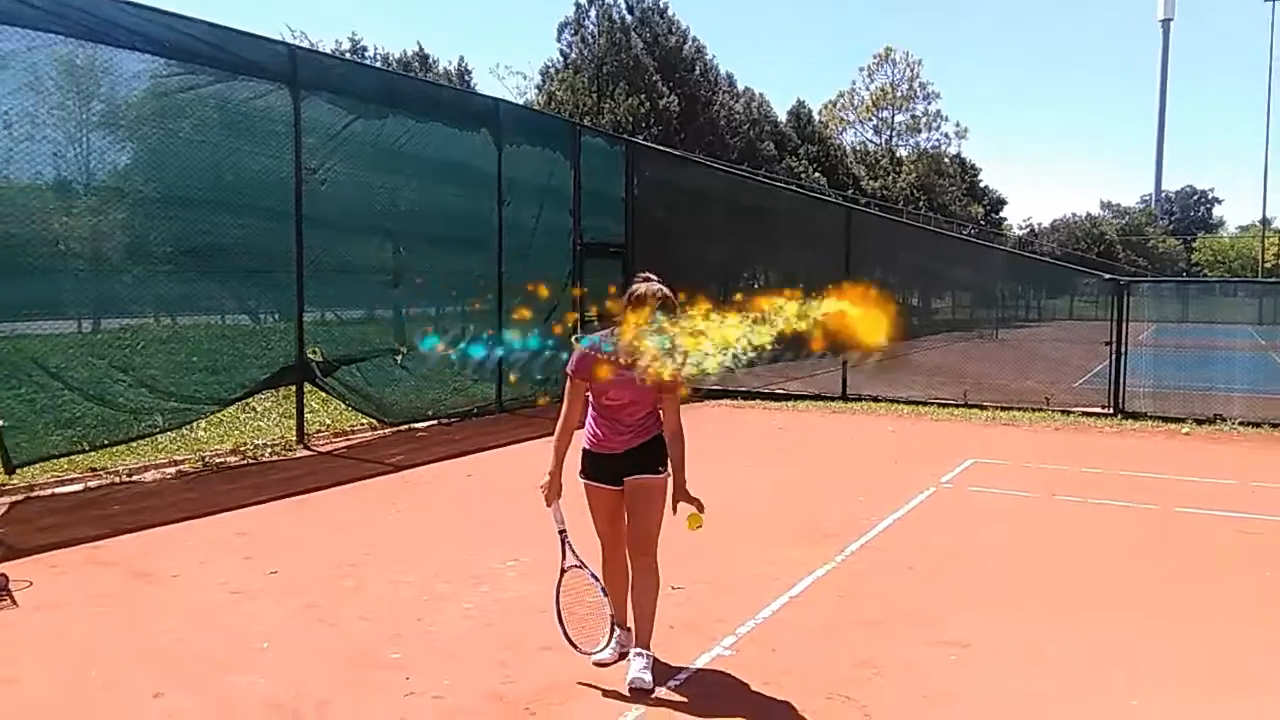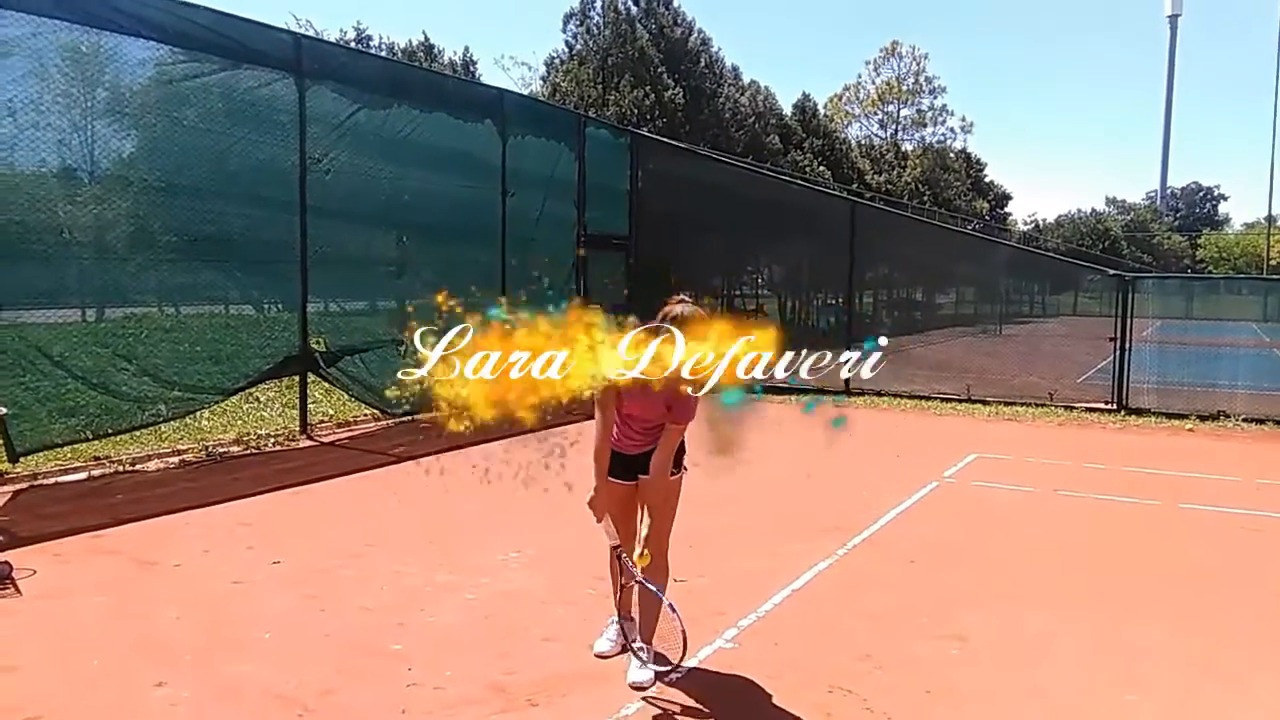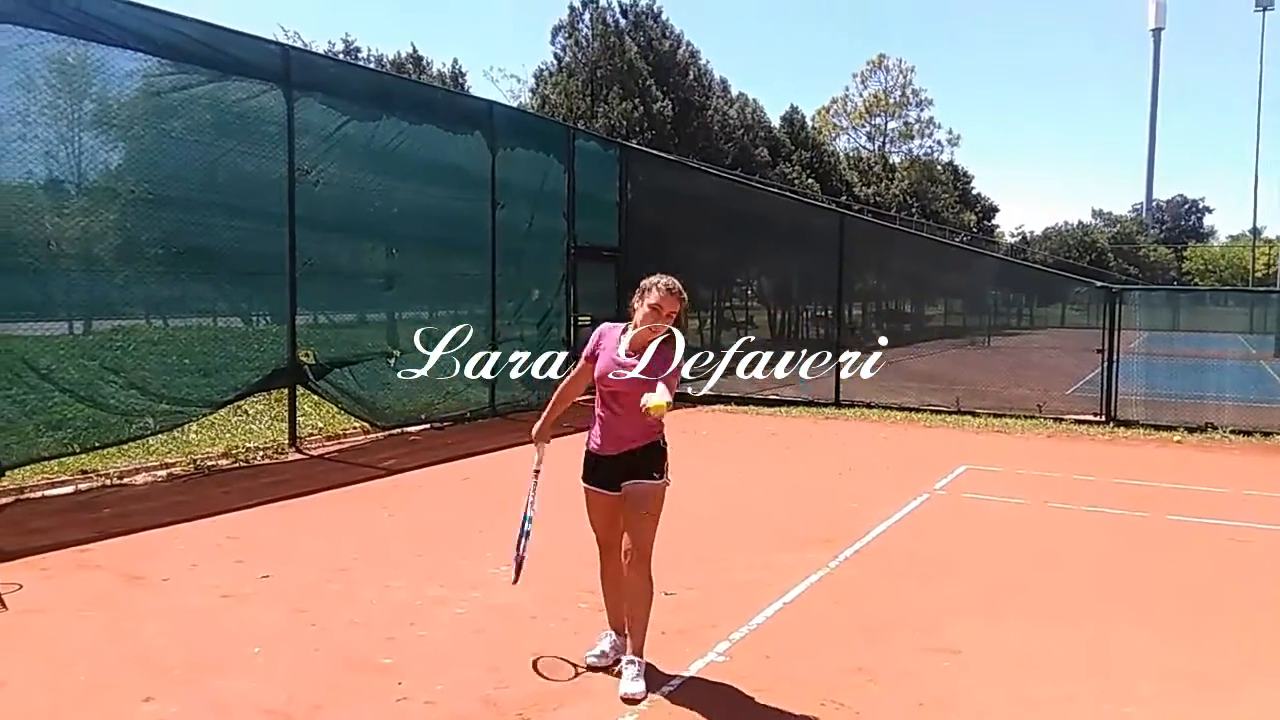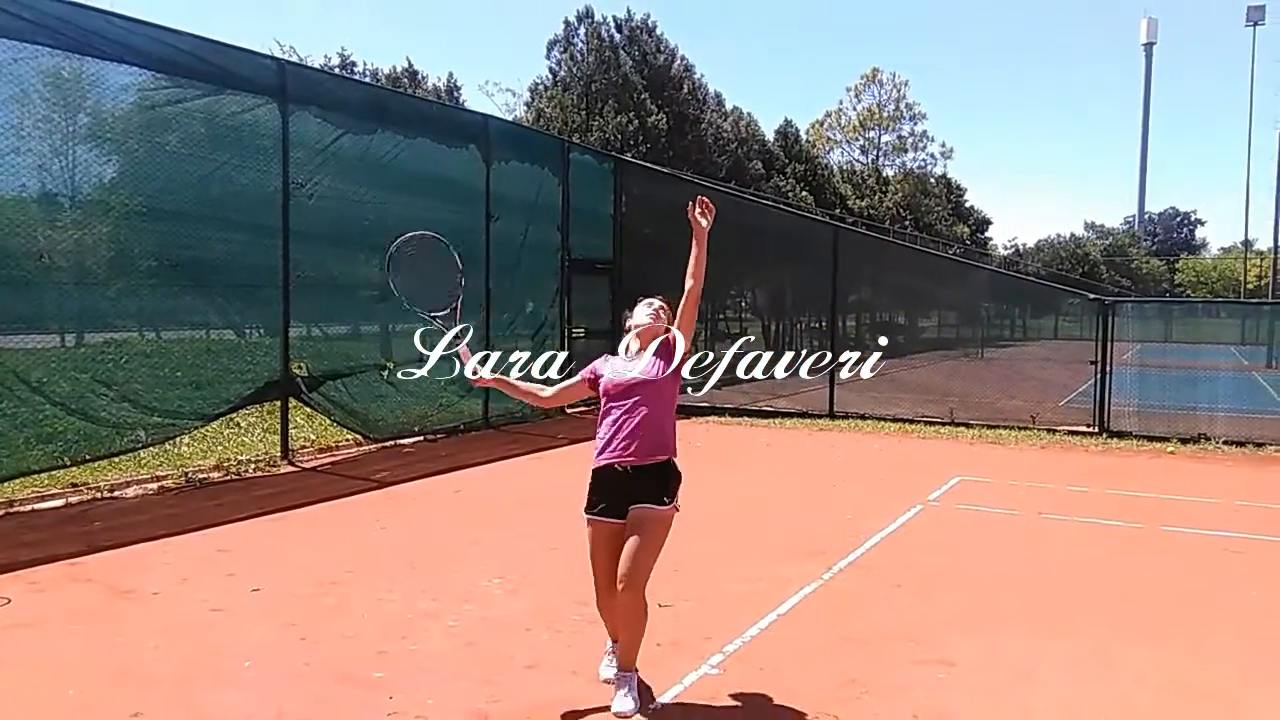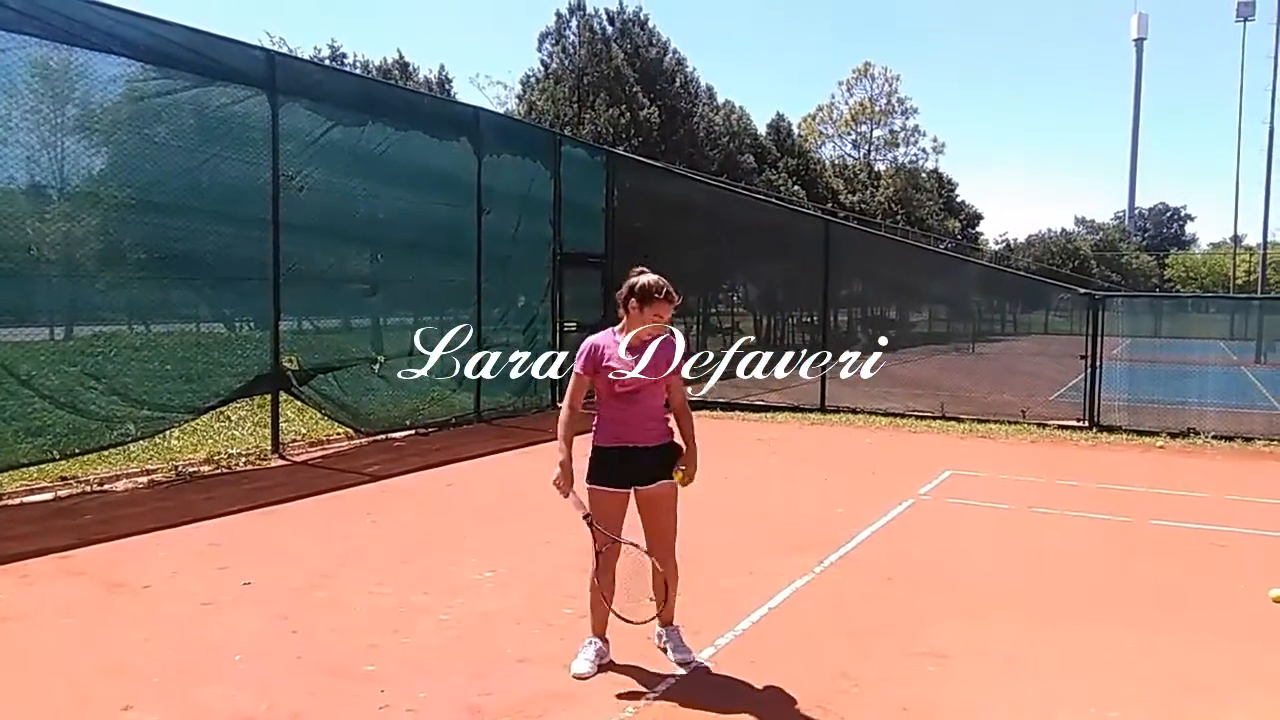
dt=1s
person 1, frame 1
right shoulder: (592, 350)
left elbow: (672, 428)
right elbow: (570, 414)
left wrist: (680, 485)
right wrist: (555, 472)
left hip: (646, 455)
right hip: (598, 456)
left knee: (642, 552)
right knee: (612, 548)
left ankle: (641, 651)
right ankle: (619, 630)
person 1, frame 2
left shoulder: (684, 387)
left elbow: (663, 460)
right elbow: (604, 423)
left wrist: (652, 523)
right wrist: (600, 484)
left hip: (658, 457)
right hip: (616, 454)
left knee: (654, 548)
right knee: (621, 543)
left ankle: (643, 645)
right ankle: (621, 621)
person 1, frame 3
left shoulder: (667, 356)
right shoulder: (604, 335)
left elbow: (659, 393)
right elbow: (576, 379)
left wrist: (664, 350)
right wrist: (548, 419)
left hip: (644, 461)
right hip: (599, 459)
left knee: (634, 560)
right knee: (608, 555)
left ankle: (636, 659)
right ankle: (615, 635)
person 1, frame 4
left shoulder: (671, 350)
right shoulder: (603, 366)
left elbow: (693, 293)
right elbow: (549, 397)
left wrist: (701, 236)
right wrist: (494, 381)
left hip: (655, 479)
right hip: (607, 480)
left knee: (630, 586)
right knee: (606, 588)
left ankle: (629, 677)
right ankle: (616, 648)
person 1, frame 5
left shoulder: (666, 348)
right shoulder: (597, 346)
left elbow: (679, 402)
right elbow: (571, 406)
left wrist: (689, 447)
right wrist: (564, 461)
left hip: (657, 455)
right hip: (608, 457)
left knee: (663, 553)
right knee: (604, 556)
left ankle: (667, 628)
right ankle: (597, 641)
